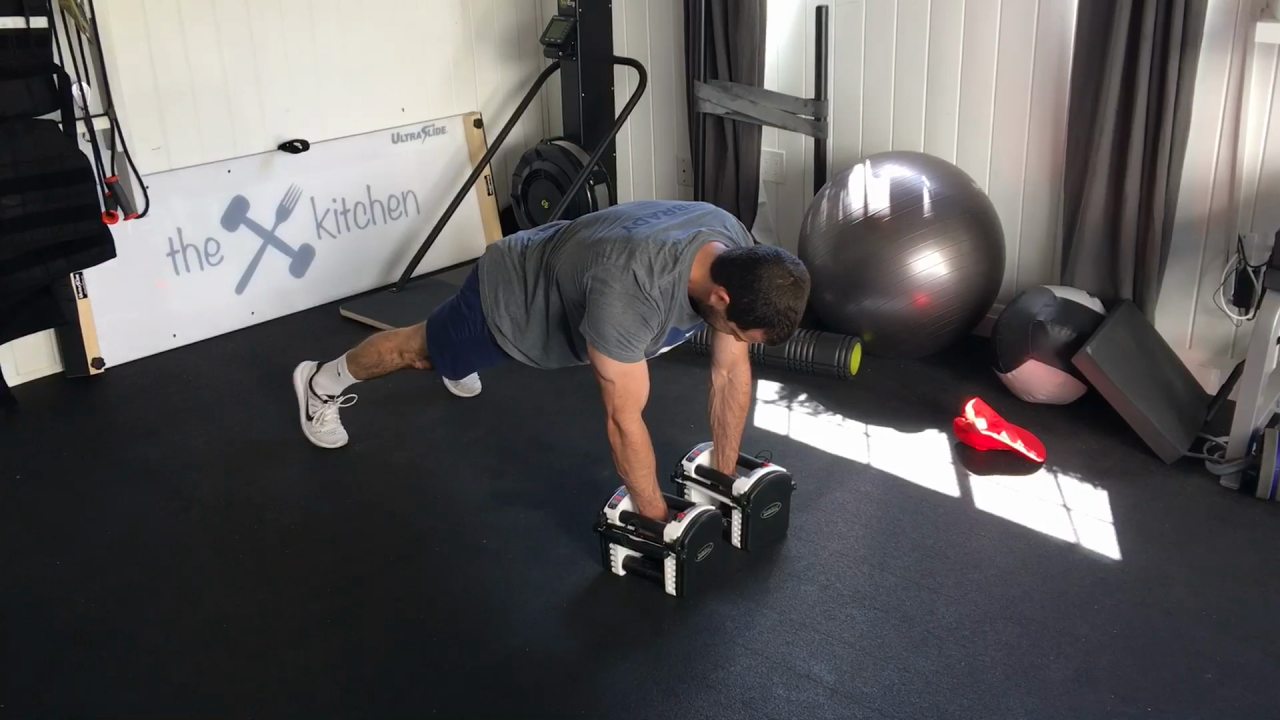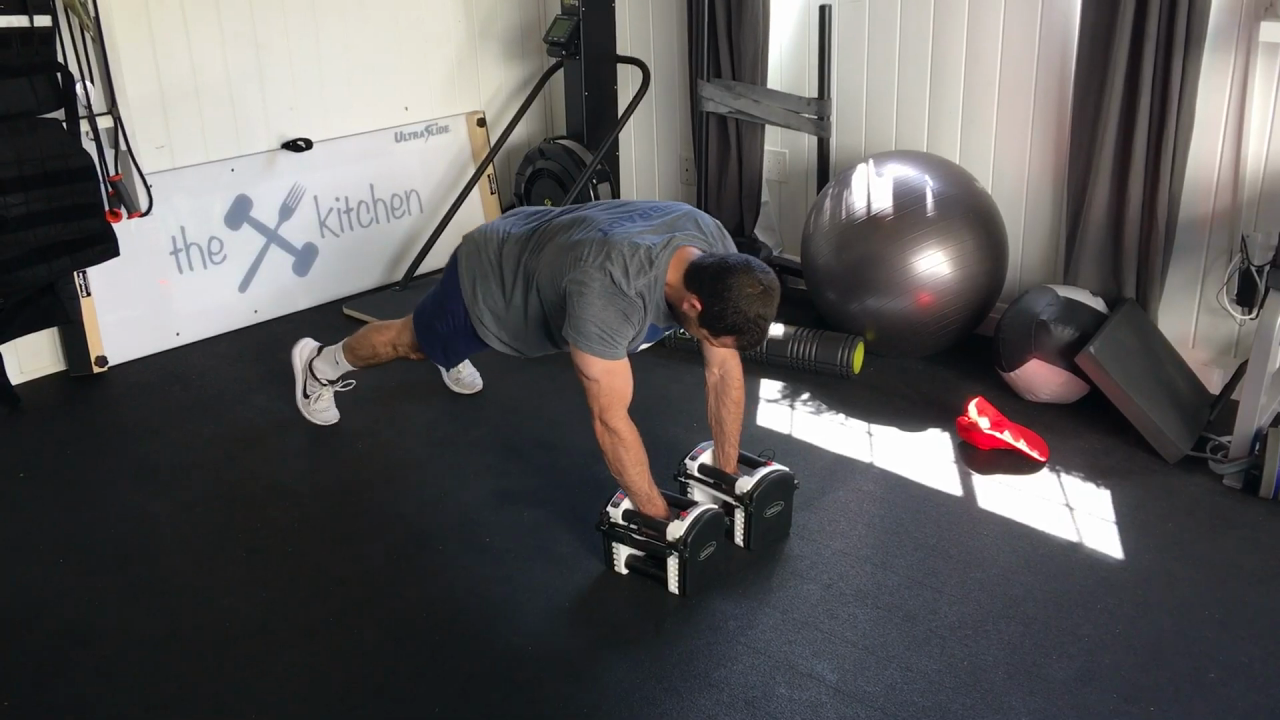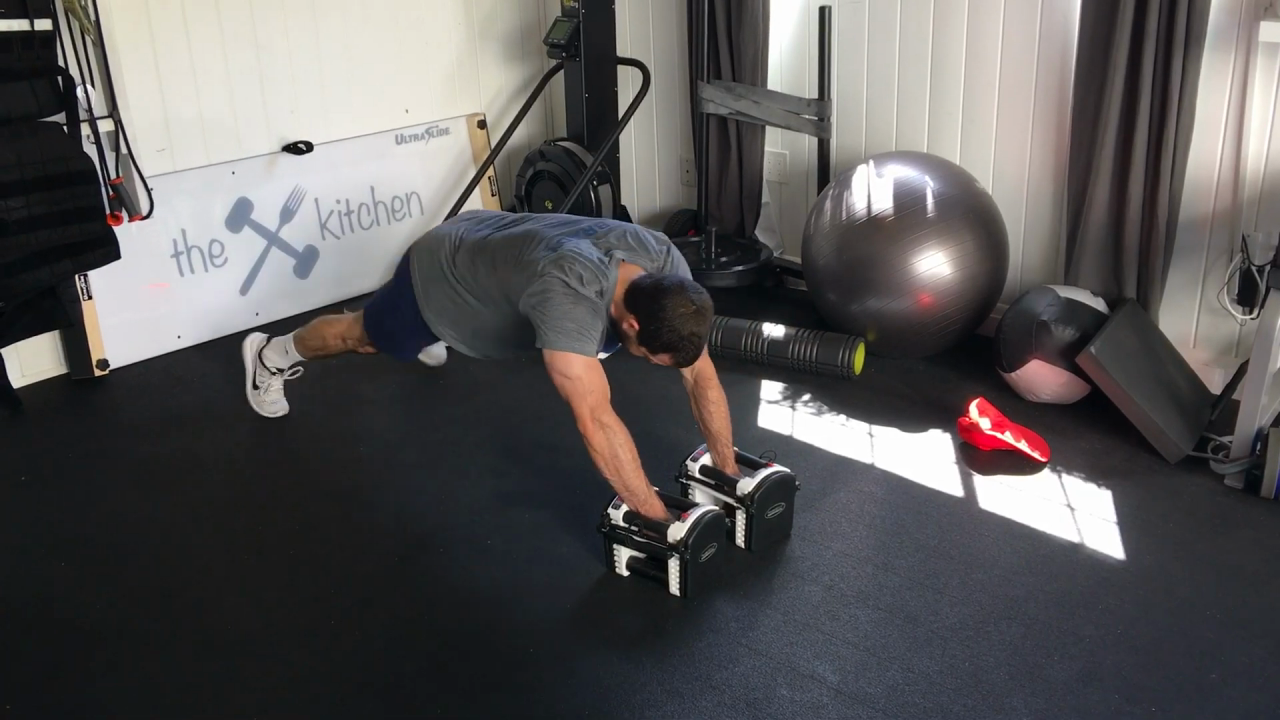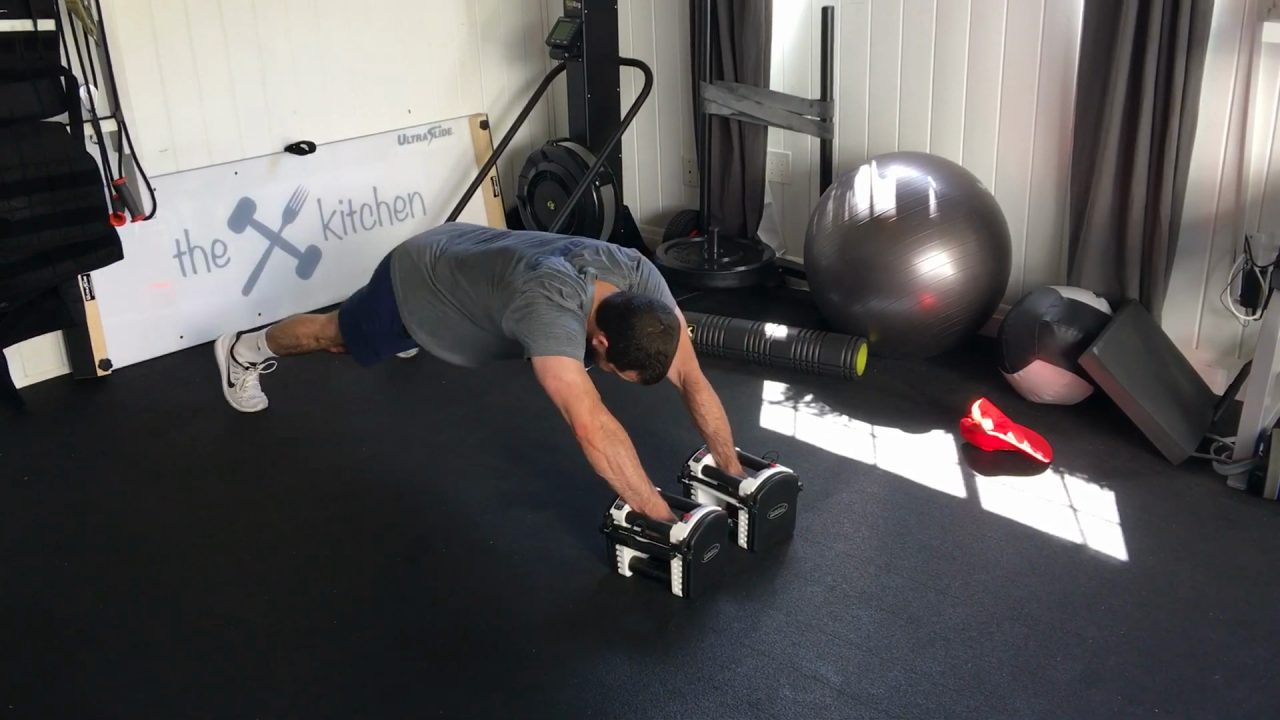
dt=0.7s
person 1, frame 1
left shoulder: (739, 255)
right shoulder: (630, 287)
left elbow: (731, 373)
right elbow: (624, 420)
left wrist: (724, 480)
right wrist: (657, 522)
left hip: (556, 277)
right hip: (510, 295)
right knee: (421, 349)
left ankle: (453, 366)
right ankle: (323, 382)
person 1, frame 2
left shoulder: (715, 248)
right shoulder: (608, 289)
left elbow: (724, 370)
right elbow: (611, 421)
left wrist: (728, 476)
right wrist: (660, 521)
left hip: (534, 246)
right hip: (488, 274)
right knee: (413, 341)
left ankle: (453, 359)
right ankle: (321, 365)
person 1, frame 3
left shoulder: (664, 261)
right shoulder: (570, 297)
left elbow: (701, 375)
right elbow: (595, 421)
left wrist: (730, 476)
right wrist: (660, 521)
left hip: (488, 241)
right hip: (440, 269)
right knee: (364, 332)
left ankle: (418, 338)
right ankle: (272, 355)
person 1, frame 4
left shoulder: (641, 278)
right shoulder: (550, 309)
left elbow: (692, 379)
right elbow: (591, 427)
left wrist: (734, 472)
right wrist: (663, 520)
left hip: (467, 256)
right hip: (416, 277)
right knee: (335, 335)
left ankle: (400, 336)
right ankle: (245, 351)
